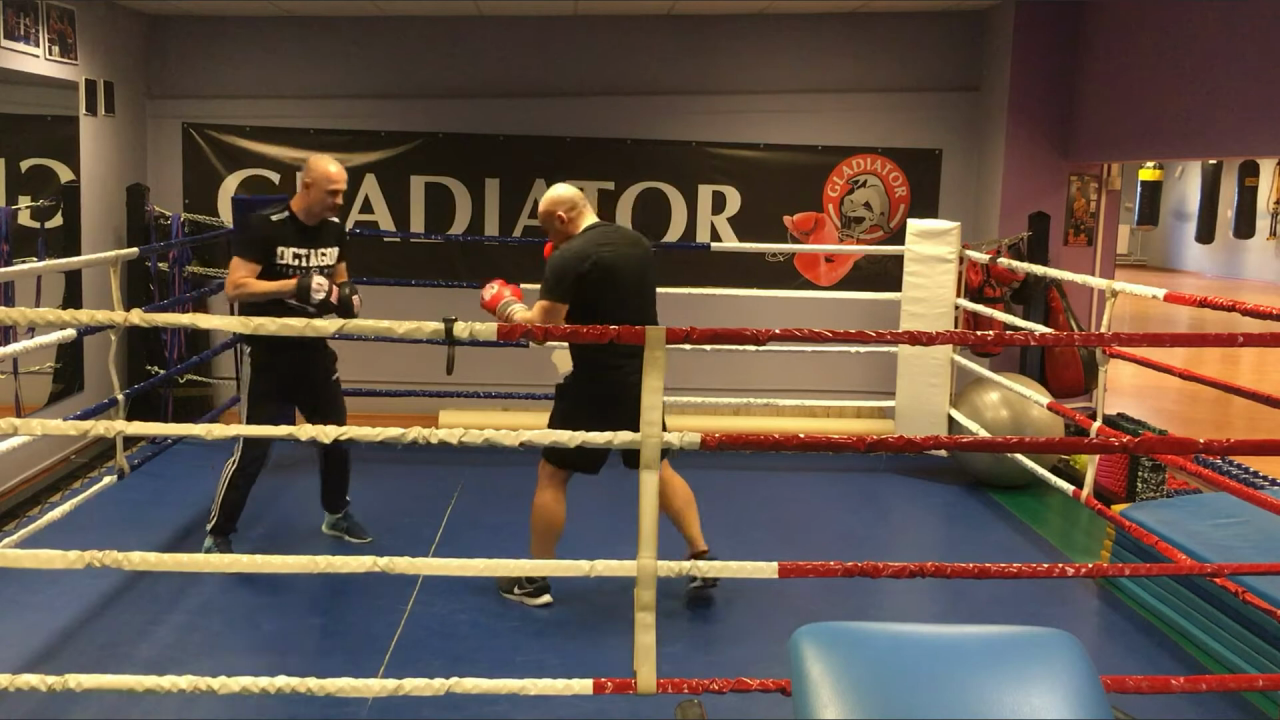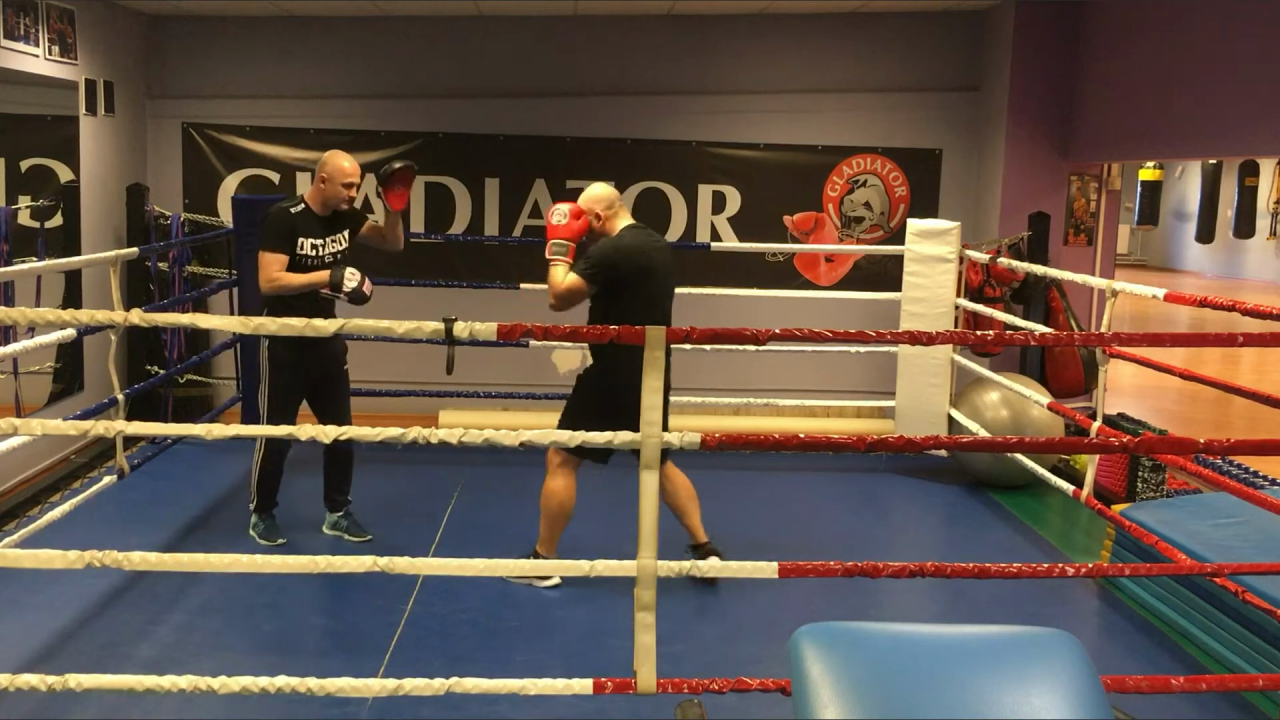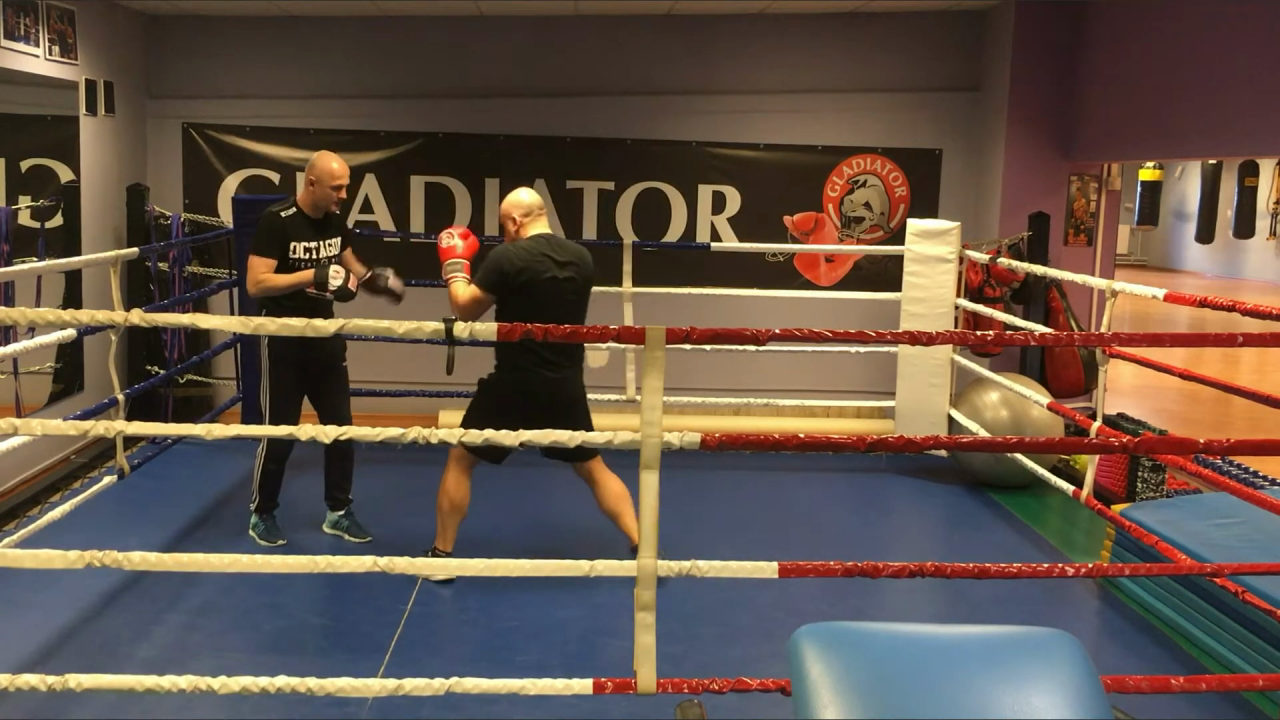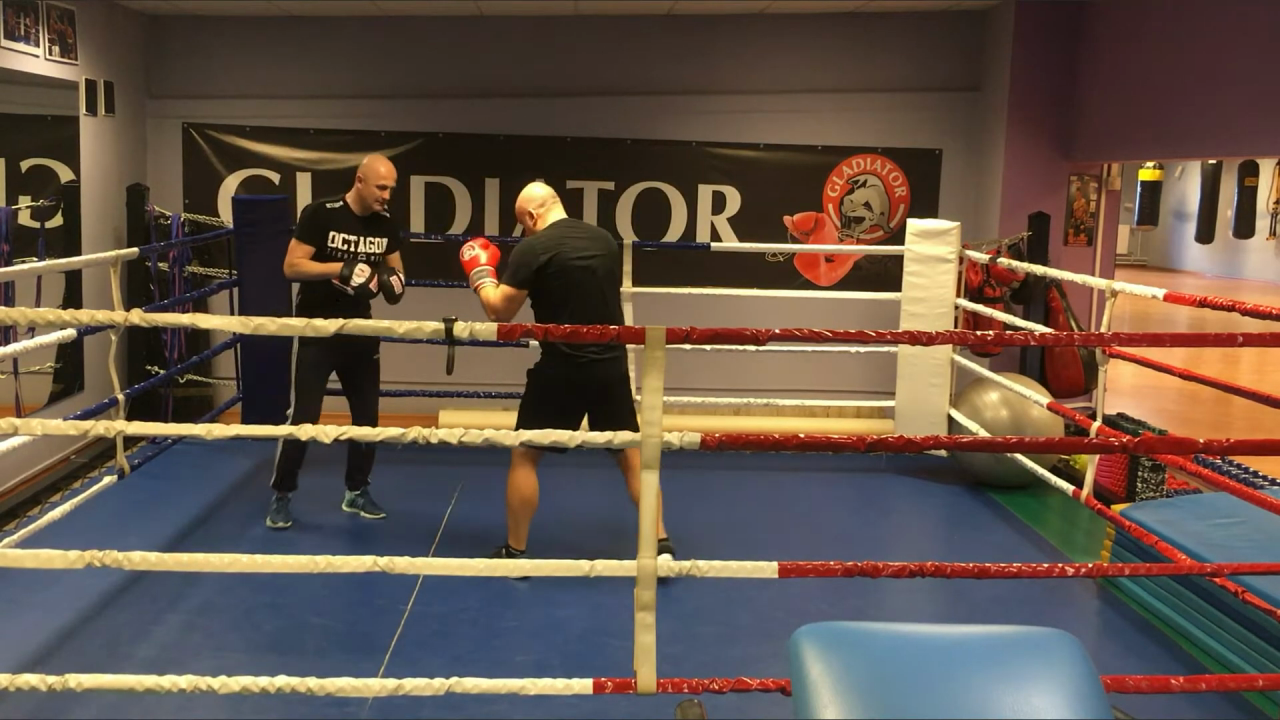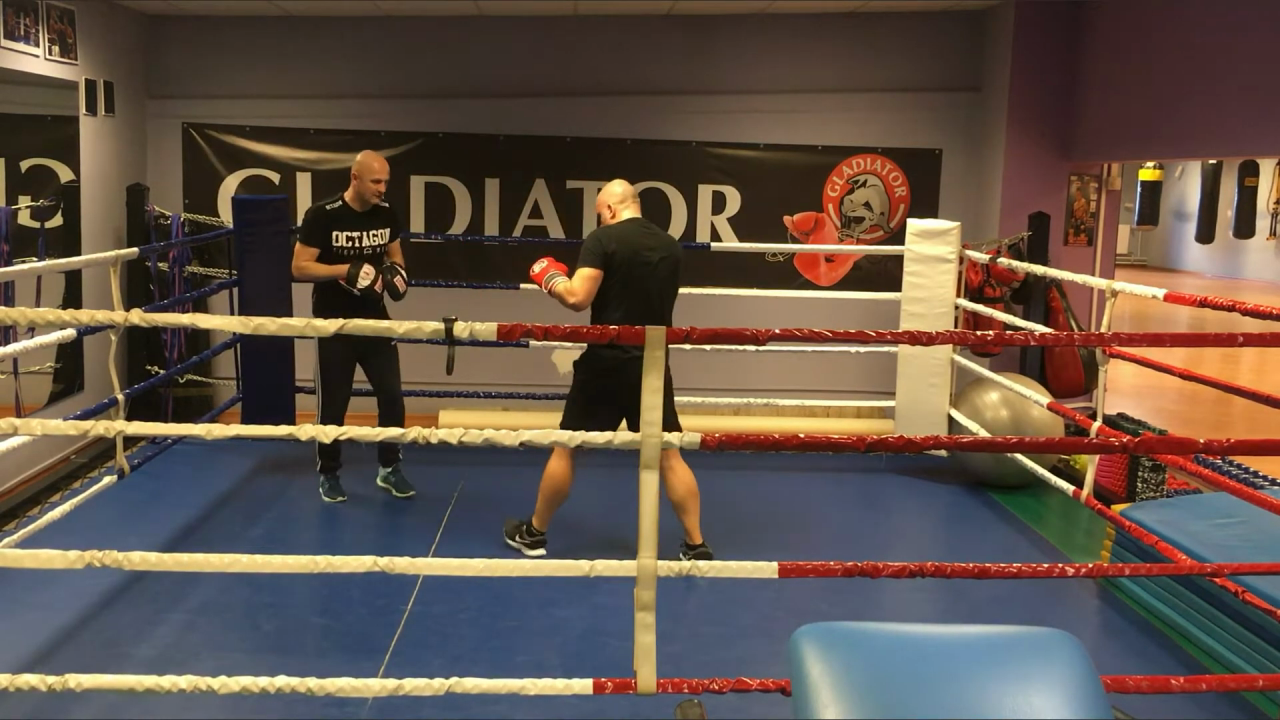
dt=0.7s
person 1, frame 1
left shoulder: (570, 258)
right shoulder: (638, 243)
left elbow: (543, 327)
left wrist: (508, 306)
left hip: (596, 385)
right hip: (643, 379)
left knee: (552, 476)
right knee: (659, 469)
left ankle: (534, 580)
right ankle: (700, 557)
person 1, frame 2
left shoulder: (615, 250)
right shoulder: (655, 245)
left elbow: (558, 296)
left wrist: (558, 243)
right wrist: (579, 242)
left hip: (614, 380)
left knee: (561, 462)
right knee: (659, 464)
left ankle: (544, 562)
right ankle: (704, 549)
person 1, frame 3
left shoulder: (506, 257)
right shoulder: (582, 258)
left elbow: (464, 310)
left wrist: (454, 263)
left hip: (514, 383)
right hip: (566, 385)
left knee: (460, 461)
right knee: (593, 468)
left ankle: (442, 555)
right ankle: (641, 551)
person 1, frame 4
left shoulder: (531, 249)
right shoulder: (604, 239)
left elbow: (500, 311)
left wrist: (480, 273)
left hip: (561, 370)
right hip: (612, 366)
left knee: (524, 458)
right knee: (631, 457)
left ankle: (514, 553)
right ankle: (661, 545)
person 1, frame 5
left shoulder: (603, 239)
right shoulder: (670, 246)
left elbow: (577, 298)
left wrist: (552, 278)
left hip: (606, 362)
left knee: (566, 448)
right knee: (668, 455)
left ankle: (534, 533)
right ankle: (696, 547)
person 2, frame 1
left shoulder: (333, 229)
right shoulder: (265, 227)
right elbow: (235, 288)
left wrist: (345, 294)
right wrist: (296, 286)
left hip: (314, 350)
right hip: (268, 355)
left knee: (336, 440)
right knee: (253, 450)
left ankle: (336, 515)
right ankle: (217, 535)
person 2, frame 2
left shoulder: (345, 215)
right shoulder: (284, 217)
left elbow: (393, 243)
right elbow: (269, 282)
left wrist: (394, 205)
right wrist: (329, 276)
left hip: (325, 340)
right hip: (284, 344)
left knee: (340, 431)
right knee: (277, 434)
left ankle: (337, 513)
right ankle: (261, 514)
person 2, frame 3
left shoulder: (335, 220)
right shoulder: (276, 221)
left elbow: (350, 266)
right elbow: (255, 284)
left wrist: (374, 279)
right wrist: (312, 276)
left hip: (326, 338)
right hip: (284, 343)
left knee: (340, 429)
right knee: (280, 434)
left ankle: (338, 512)
right ankle: (262, 514)
person 2, frame 4
left shoulder: (386, 224)
right shoulder: (321, 214)
left elbow: (395, 269)
right elbow: (291, 266)
left wrist: (393, 280)
right wrist: (340, 269)
left hip: (360, 329)
left knee: (366, 416)
right knee: (303, 415)
left ankle: (357, 490)
right ankle: (281, 495)
person 2, frame 5
left shoulder: (387, 213)
right shoulder: (322, 215)
right elbow: (299, 267)
left wrist: (396, 273)
right wrist: (347, 271)
left hip: (375, 321)
right hip: (333, 324)
left knee: (392, 397)
right knee: (333, 405)
left ankle: (390, 468)
right ankle: (328, 474)
